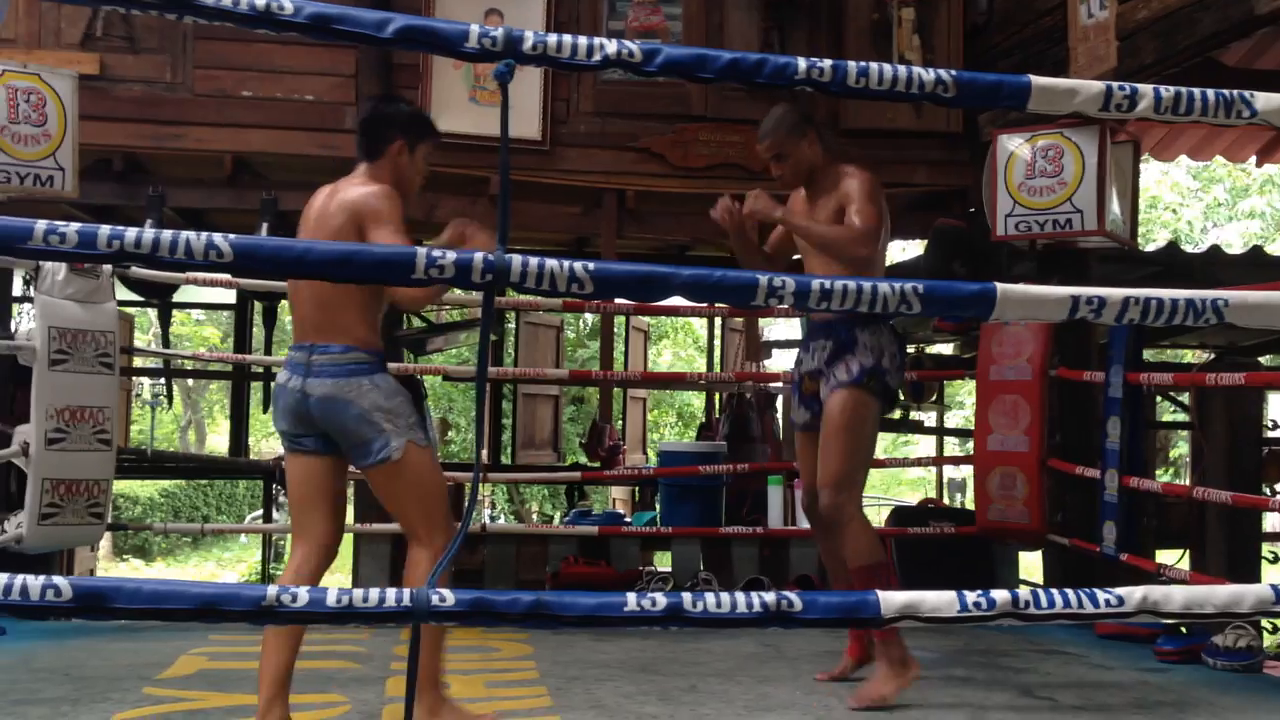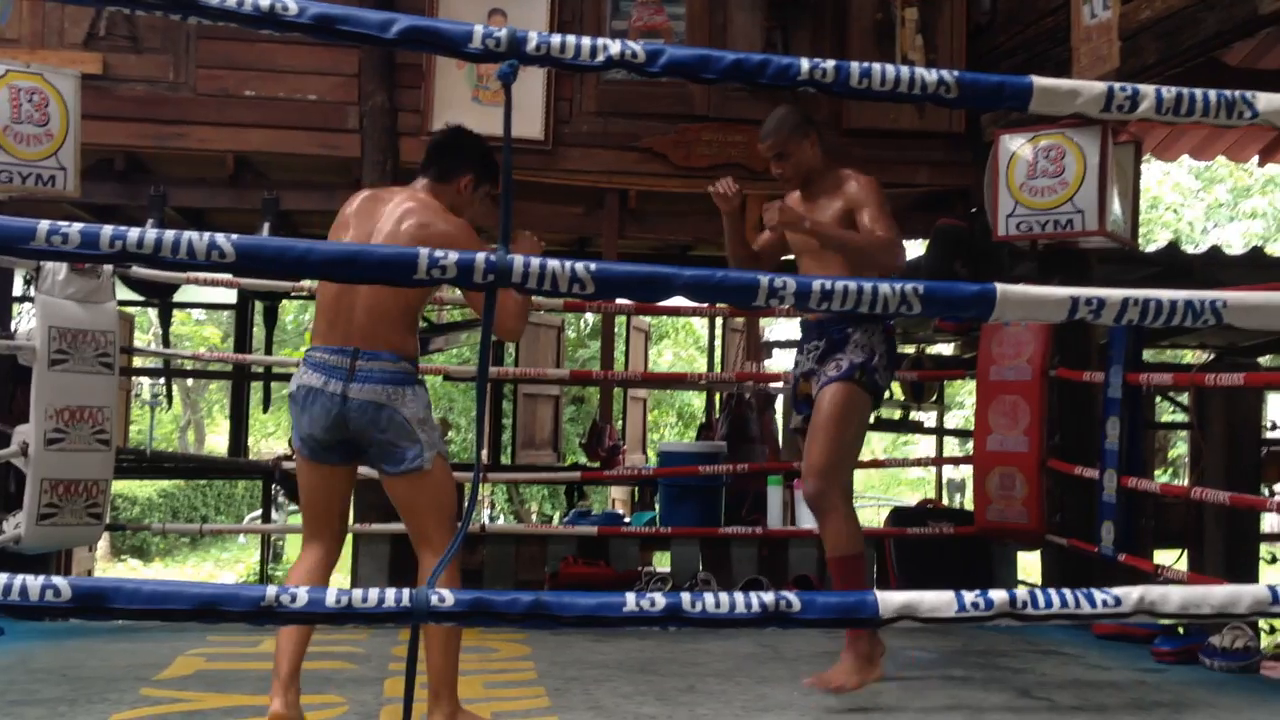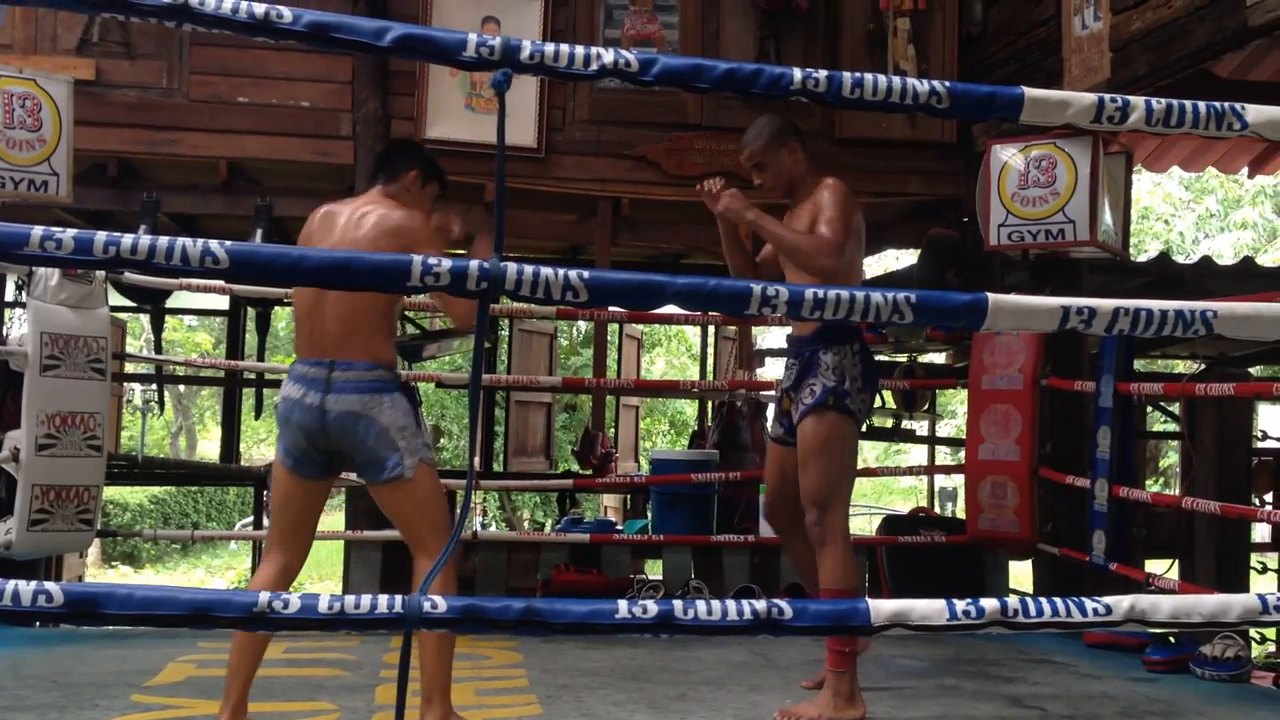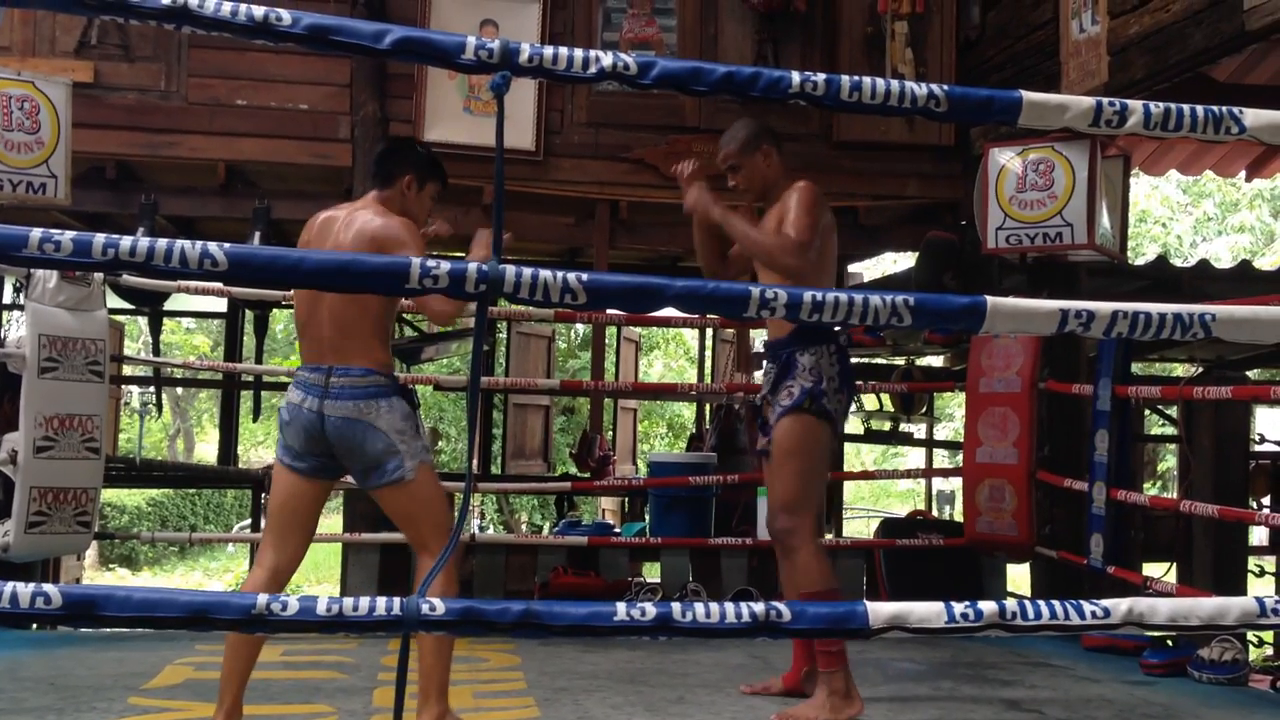
dt=0.3s
person 1, frame 1
left shoulder: (857, 185)
right shoulder: (800, 201)
left elbow: (863, 252)
right elbow: (756, 269)
left wrist: (783, 214)
right wrist: (735, 227)
left hip: (860, 347)
right hip: (815, 348)
left knee: (836, 500)
right knee: (817, 508)
left ankle: (894, 654)
right ankle: (862, 643)
person 1, frame 2
left shoulder: (858, 189)
right shoulder: (796, 203)
left elbow: (891, 257)
right elbow: (746, 270)
left wrist: (805, 226)
right wrist: (731, 216)
left hip: (855, 342)
right hip: (811, 348)
left knee: (821, 485)
right knee: (826, 496)
left ankle: (860, 647)
right ankle: (864, 638)
person 1, frame 3
left shoulder: (833, 196)
right shoulder: (796, 214)
left elbow: (829, 262)
right elbow: (751, 277)
left wrist: (753, 216)
right wrist: (726, 217)
left hip: (833, 361)
right hip: (803, 363)
left knee: (823, 520)
right knee: (780, 510)
right ankle: (846, 634)
person 1, frame 4
left shoulder: (804, 197)
right shoulder: (772, 212)
left elbow: (792, 263)
right elbow: (719, 271)
left wrist: (716, 211)
right wrist: (701, 206)
left hip: (810, 364)
right hip: (783, 367)
left knee: (793, 523)
right knee: (784, 526)
right ankle: (805, 667)
person 2, frame 1
left shoulder: (322, 199)
right shoulder: (375, 198)
right elbow: (414, 286)
left wrist: (434, 245)
right wrist: (470, 252)
left hip: (298, 379)
right hip: (353, 379)
left knee: (311, 553)
right knee: (431, 537)
person 2, frame 2
left shoulder: (357, 203)
right shoulder: (447, 229)
right elbow: (508, 327)
right wrist: (521, 260)
left hip: (317, 381)
right hip: (386, 388)
left knee: (318, 547)
right knee: (438, 550)
person 2, frame 3
left shoulder: (322, 218)
right shoulder: (405, 222)
right elbow: (468, 314)
right wrist: (481, 255)
left hip: (303, 393)
right hip: (369, 399)
left knee: (280, 560)
right knee: (436, 549)
person 2, frame 4
left shoulder: (317, 223)
right shoulder: (394, 228)
right elbow: (444, 309)
right wrist: (482, 250)
left hip: (305, 399)
right hip: (369, 402)
left knee: (272, 564)
right knee: (438, 552)
